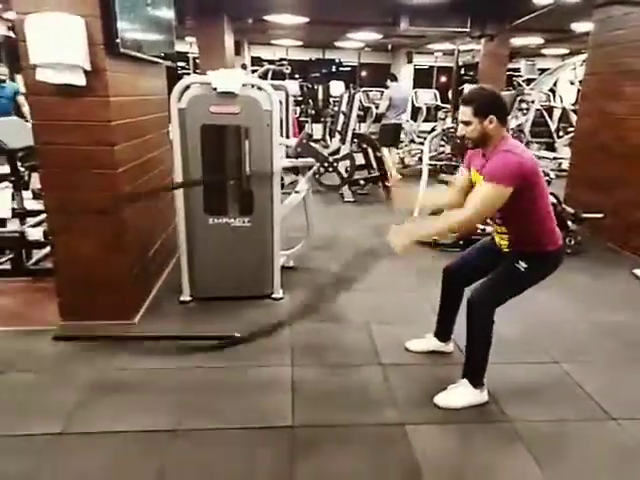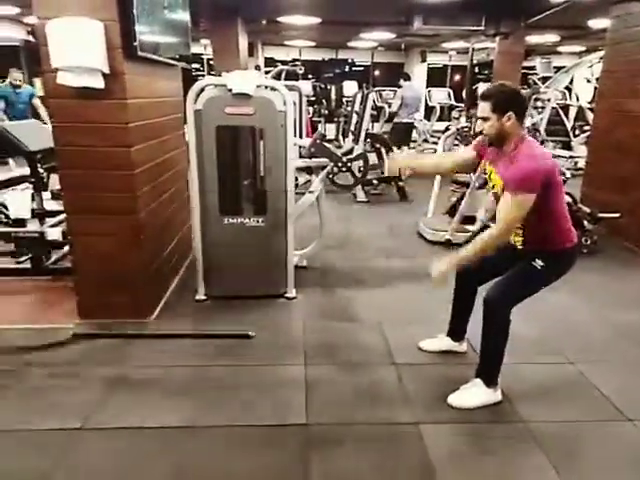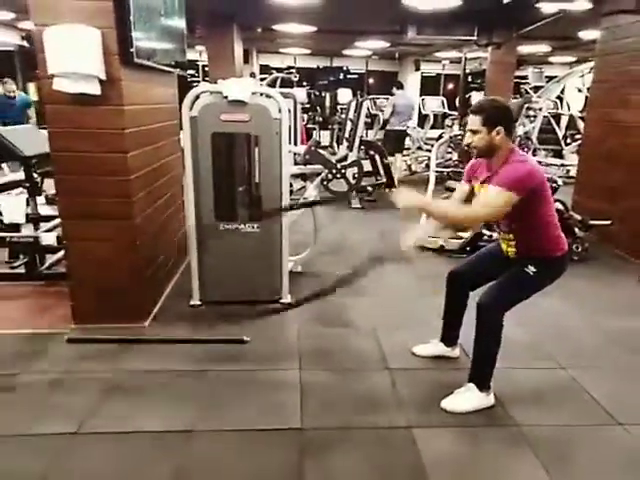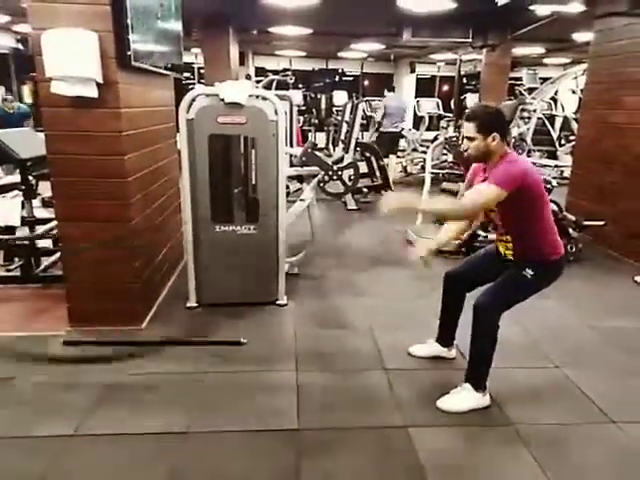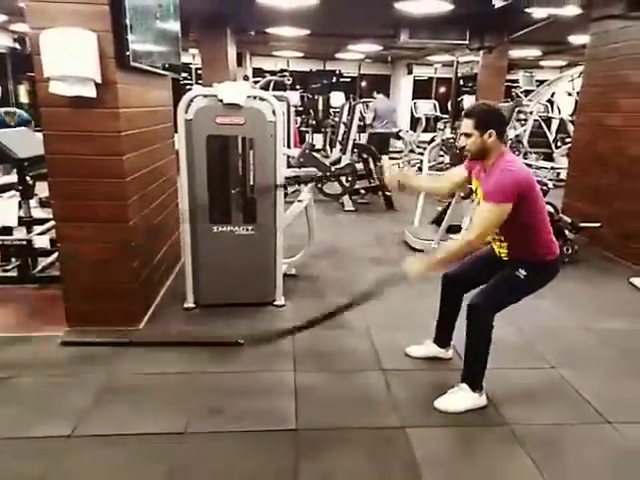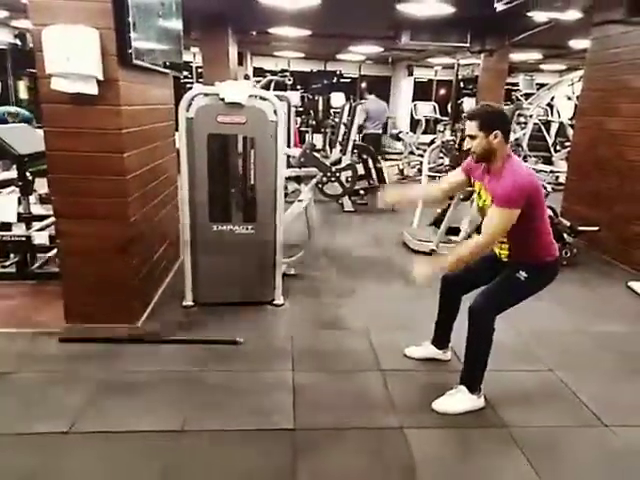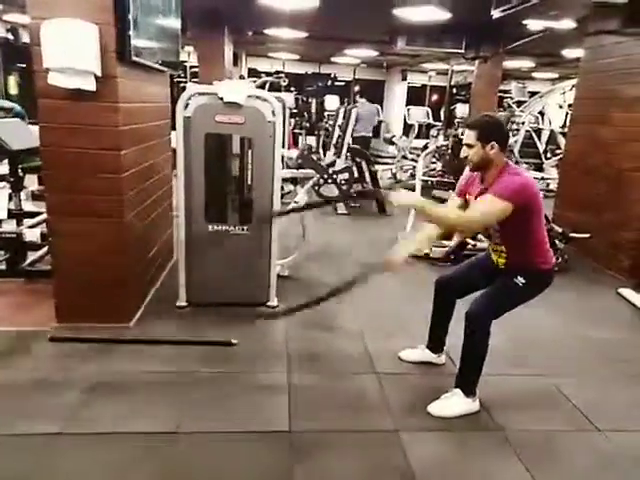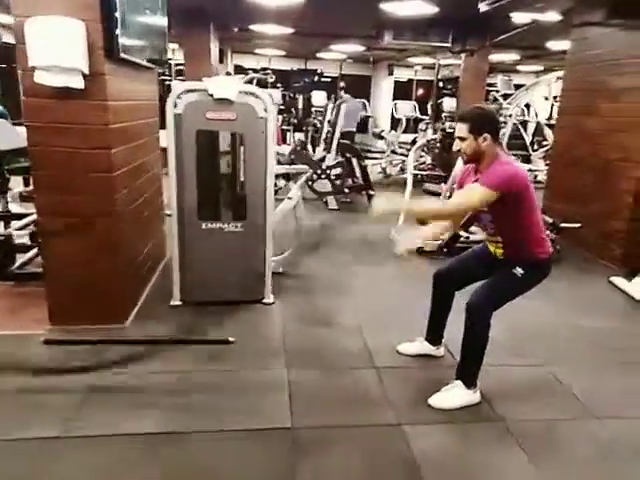
dt=0.3s
person 1, frame 1
left shoulder: (510, 162)
right shoulder: (477, 153)
left elbow: (470, 217)
right elbow: (454, 195)
left wrist: (414, 234)
right wrist: (419, 202)
left hip: (539, 252)
right hip: (506, 240)
left knee: (481, 300)
right knee: (454, 273)
left ankle: (474, 386)
right ankle: (442, 338)
person 1, frame 2
left shoulder: (530, 166)
right shoulder: (490, 146)
left elbow: (501, 230)
right elbow: (449, 163)
left wrist: (453, 261)
right wrist: (410, 161)
left hip: (553, 250)
right hip: (520, 239)
left knee: (497, 300)
right knee: (467, 274)
left ankle: (487, 386)
right ankle: (455, 338)
person 1, frame 3
left shoulder: (520, 171)
right shoulder: (481, 162)
left elbow: (473, 217)
right elbow: (457, 202)
left wrist: (419, 202)
left hip: (545, 257)
right hip: (511, 245)
left knee: (490, 305)
right knee: (459, 277)
left ankle: (480, 389)
right ankle: (448, 343)
person 1, frame 4
left shoulder: (514, 171)
right shoulder: (480, 167)
left elbow: (464, 209)
right elbow: (464, 217)
left wrist: (408, 202)
right wrist: (432, 244)
left hip: (541, 260)
right hip: (508, 248)
left knee: (486, 306)
right knee: (454, 279)
left ankle: (476, 390)
right ankle: (444, 344)
person 1, frame 5
left shoulder: (508, 176)
right shoulder: (477, 162)
left elbow: (477, 236)
right elbow: (445, 185)
left wrist: (426, 262)
right wrist: (404, 178)
left hip: (537, 260)
right hip: (506, 249)
left knee: (481, 306)
right knee: (453, 280)
left ankle: (473, 390)
right ankle: (441, 345)
person 1, frame 6
left shoulder: (516, 181)
right shoulder: (478, 164)
left elbow: (484, 241)
right elbow: (441, 190)
left wrist: (435, 265)
right wrist: (400, 193)
left hip: (536, 263)
right hip: (506, 251)
left knee: (481, 309)
right knee: (452, 282)
left ankle: (471, 392)
right ankle: (439, 346)
person 1, frame 7
left shoulder: (515, 184)
right shoulder: (474, 177)
left elbow: (466, 223)
right elbow: (445, 217)
left wrist: (416, 202)
right wrist: (409, 246)
left hip: (532, 270)
right hip: (499, 257)
left knee: (479, 313)
right knee: (446, 285)
left ankle: (466, 395)
right ankle: (434, 349)
person 1, frame 8
left shoulder: (505, 174)
right shoulder: (472, 168)
left elbow: (451, 210)
right elbow: (452, 216)
left wrist: (398, 205)
right wrist: (417, 238)
left hip: (529, 259)
right hip: (497, 249)
left knee: (478, 306)
right knee: (444, 278)
left ankle: (467, 387)
right ankle: (433, 342)
